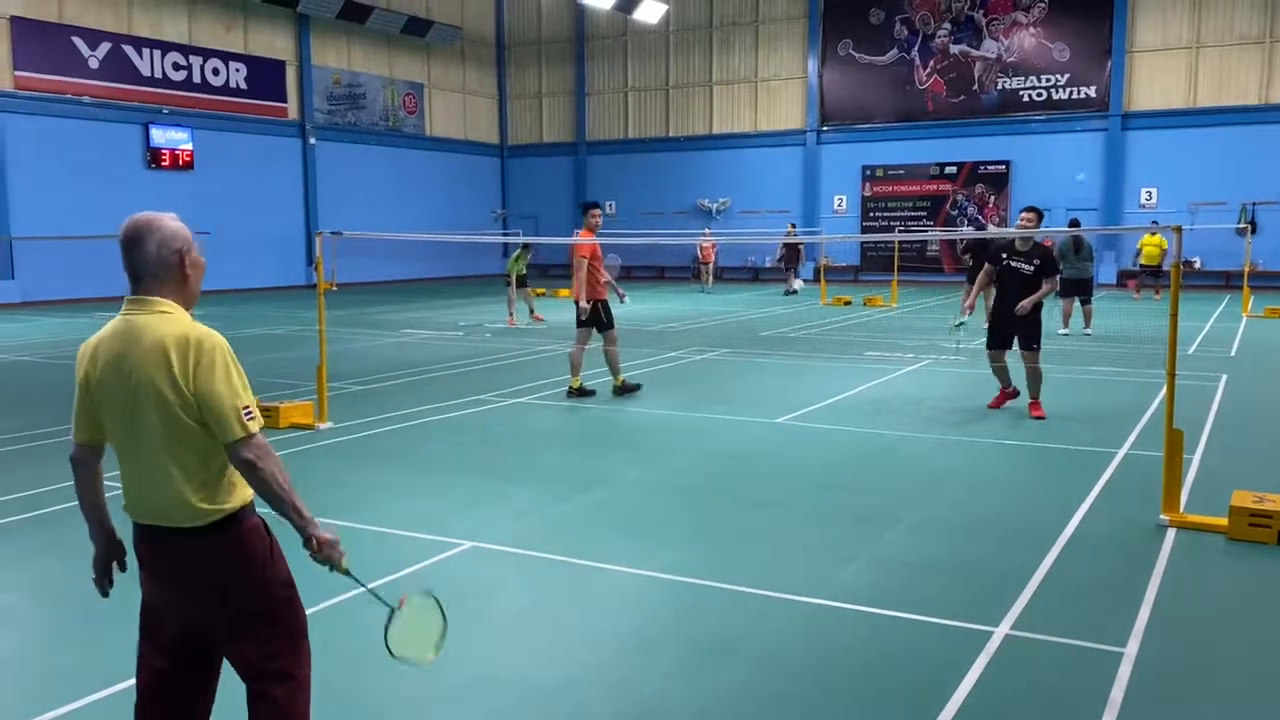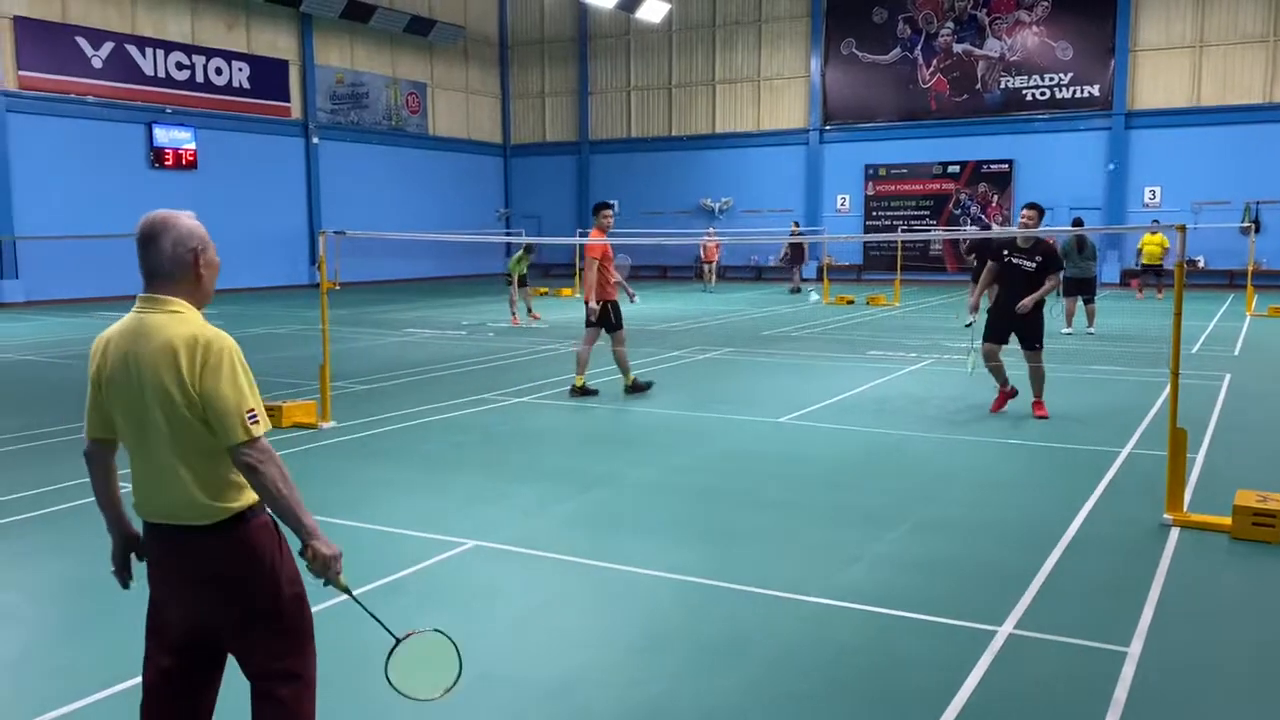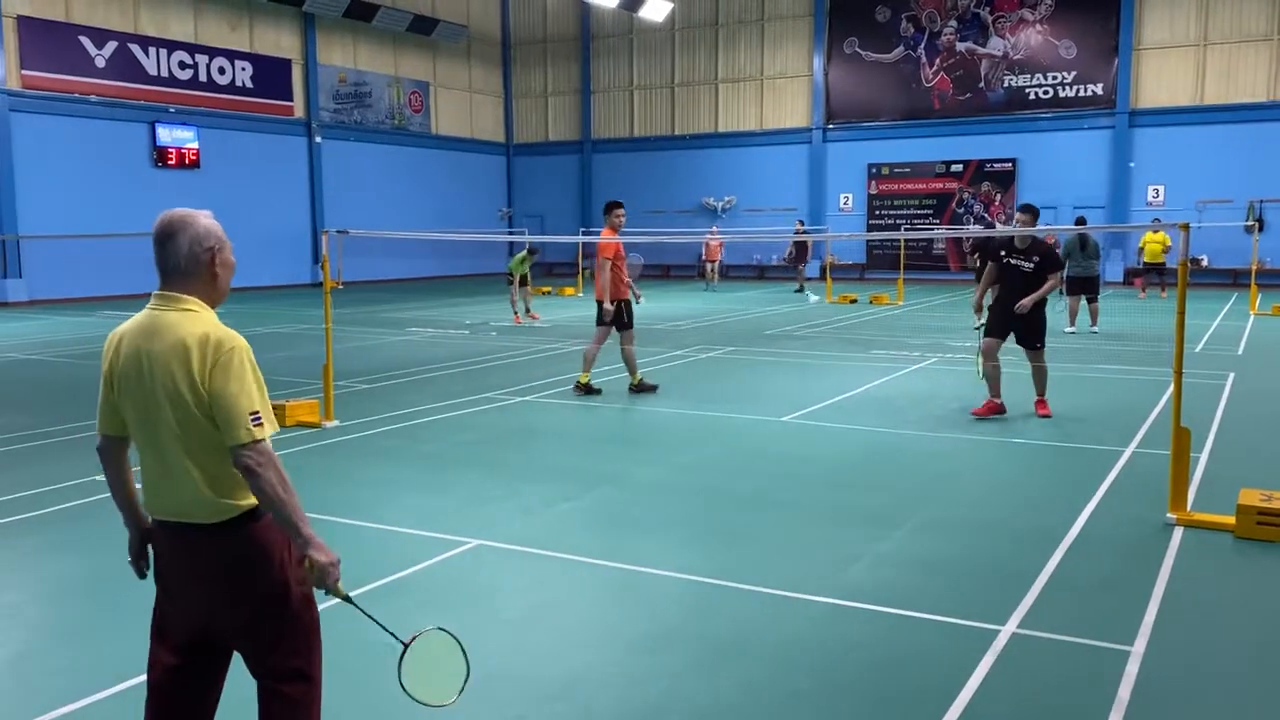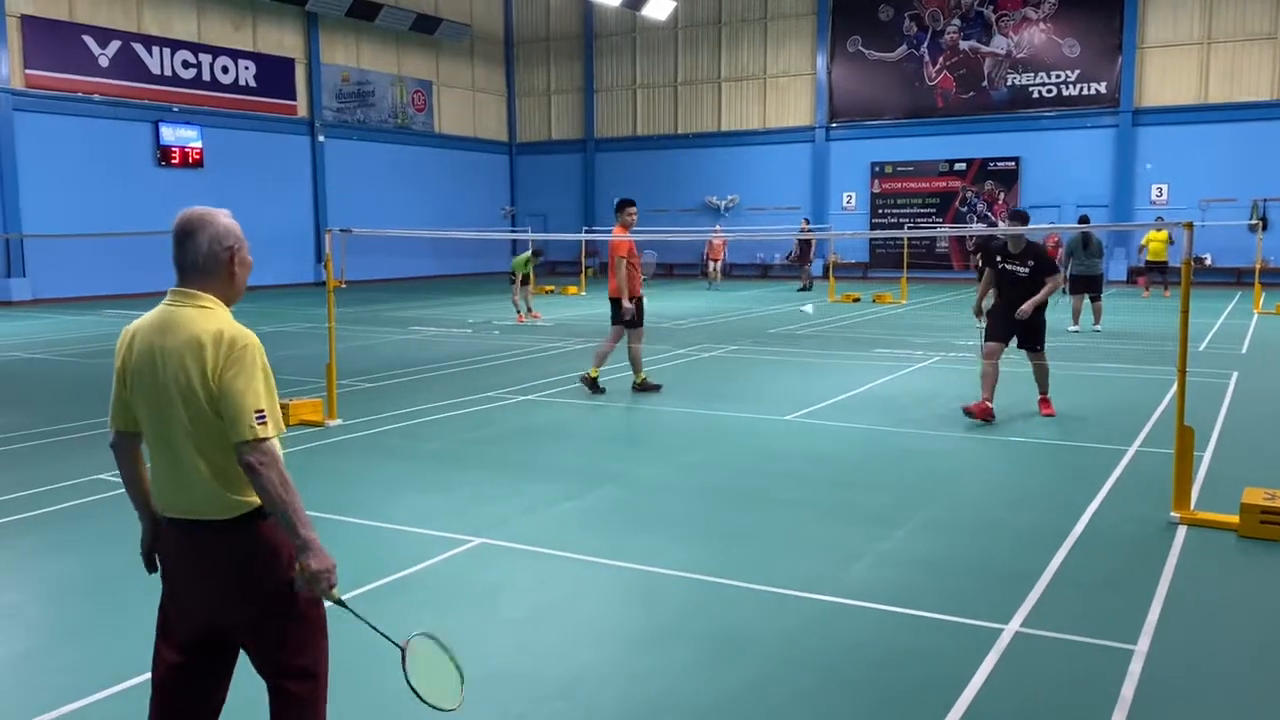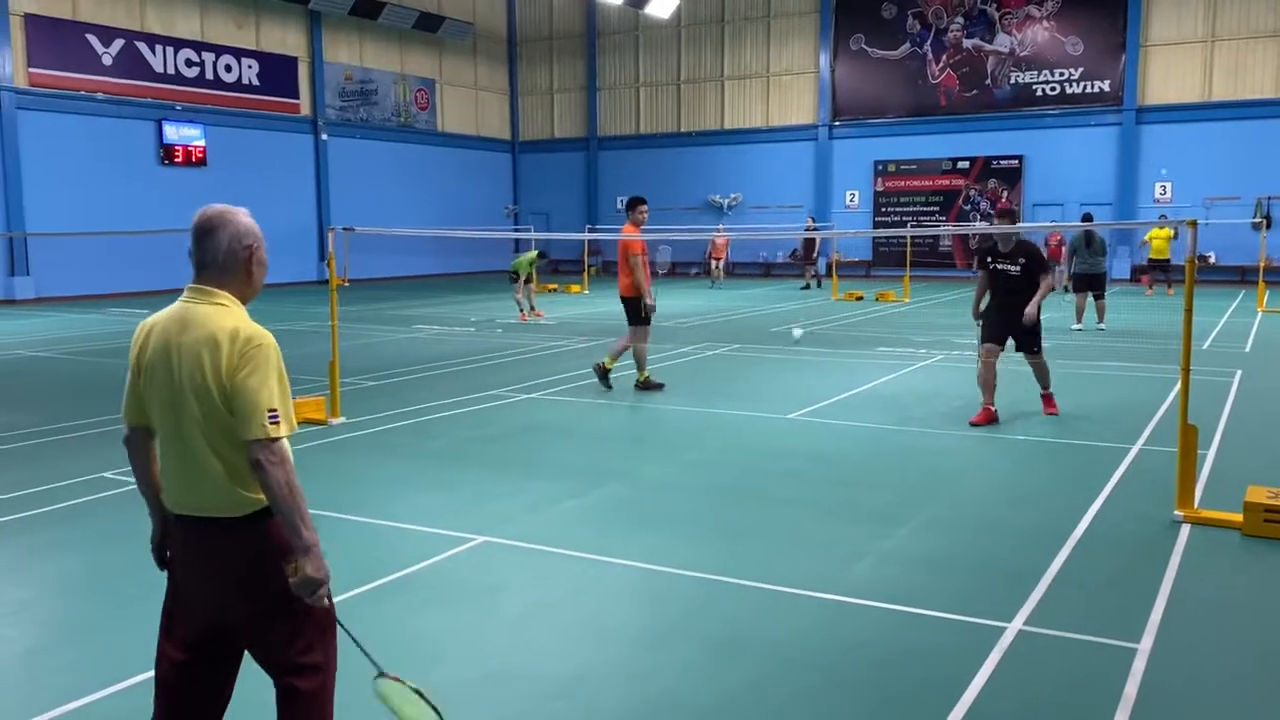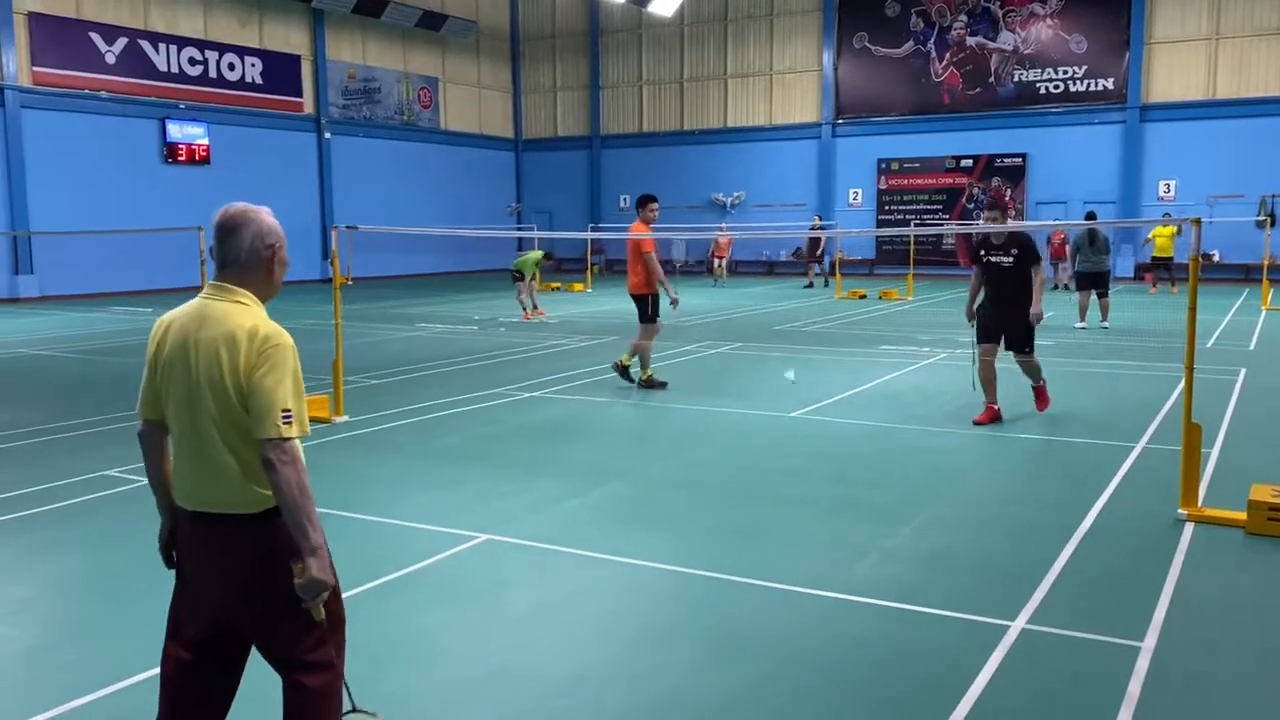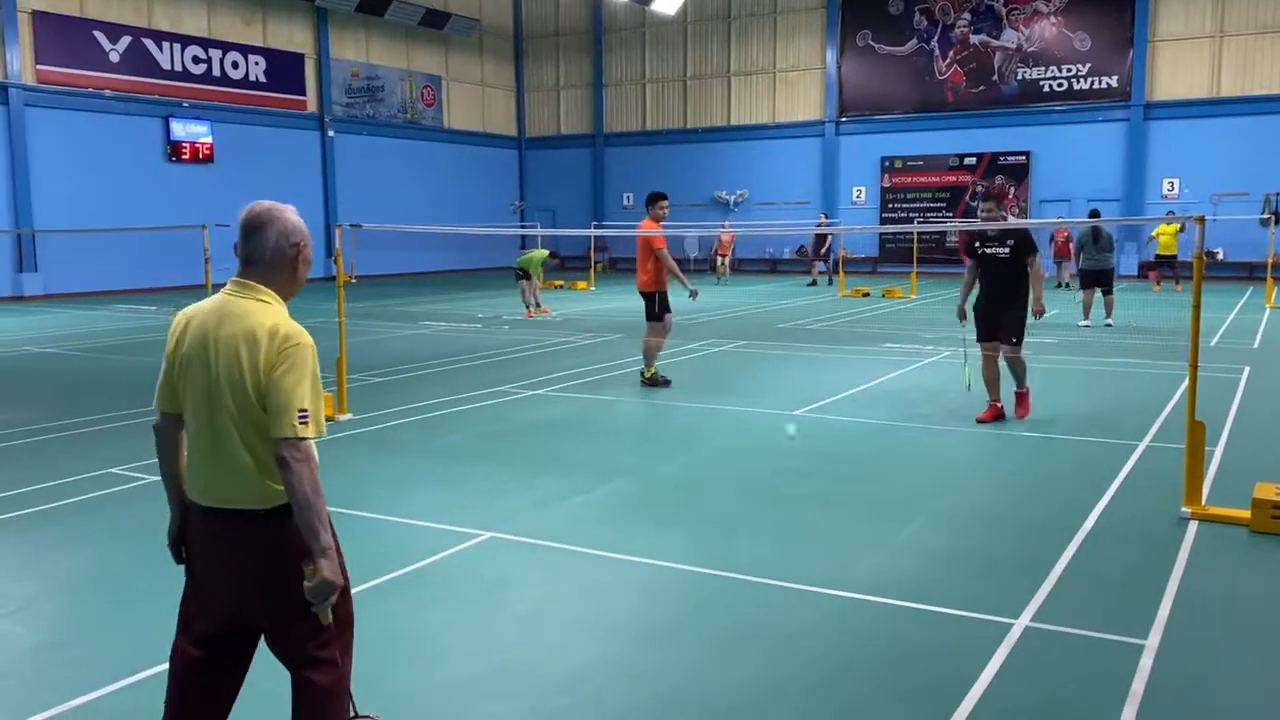
dt=0.1s
person 1, frame 1
left shoulder: (95, 350)
right shoulder: (198, 343)
left elbow: (82, 457)
right elbow: (248, 452)
left wrist: (103, 538)
right wrist: (309, 527)
left hip: (154, 540)
right hip: (222, 540)
left knee: (169, 673)
right knee: (278, 664)
person 1, frame 2
left shoulder: (107, 346)
right shoulder: (207, 343)
left elbow: (96, 452)
right elbow: (251, 456)
left wrist: (120, 531)
right wrist: (311, 535)
left hip: (163, 539)
right hip: (232, 538)
left knee: (175, 671)
right knee: (284, 664)
person 1, frame 3
left shoulder: (121, 341)
right shoulder: (218, 342)
left elbow: (110, 446)
right elbow: (253, 458)
left wrist: (136, 524)
right wrist: (308, 542)
left hip: (172, 536)
right hip: (238, 537)
left knee: (180, 667)
right knee: (290, 663)
person 1, frame 4
left shoulder: (135, 336)
right shoulder: (231, 340)
left elbow: (124, 441)
right elbow: (256, 457)
left wrist: (150, 519)
right wrist: (307, 544)
left hip: (179, 534)
right hip: (246, 534)
left knee: (185, 664)
right knee: (296, 660)
person 1, frame 5
left shoulder: (150, 331)
right shoulder: (248, 339)
left elbow: (136, 437)
right elbow: (266, 456)
left wrist: (160, 517)
right wrist: (307, 549)
left hip: (188, 531)
right hip: (254, 532)
left knee: (188, 660)
right knee: (304, 654)
person 1, frame 6
left shoulder: (168, 327)
right shoulder: (265, 337)
left elbow: (150, 432)
right elbow: (277, 455)
left wrist: (169, 514)
right wrist: (314, 551)
left hip: (197, 527)
right hip: (264, 530)
left knee: (195, 658)
right knee: (313, 651)
person 1, frame 7
left shoulder: (188, 321)
right shoulder: (286, 337)
left elbow: (165, 427)
right elbow: (292, 454)
left wrist: (179, 509)
right wrist: (321, 551)
left hip: (209, 523)
right hip: (276, 526)
left knee: (203, 653)
right knee: (320, 649)
person 2, frame 1
left shoulder: (1044, 254)
right shoulder: (1001, 248)
left elbow: (1051, 284)
right elbow: (986, 274)
left wrist: (1031, 300)
right wrist: (972, 298)
left hip: (1028, 313)
right hip: (1001, 311)
left knee: (1031, 359)
right knee: (995, 355)
left ankle: (1034, 402)
right ankle: (1008, 389)
person 2, frame 2
left shoulder: (1046, 250)
right shoulder: (1003, 245)
left elbow: (1054, 281)
right elbow: (990, 271)
left wrist: (1033, 298)
right wrist: (976, 297)
left hip: (1030, 311)
right hip: (1001, 308)
left knee: (1034, 358)
right knee: (989, 352)
left ankle: (1038, 401)
right ankle: (1005, 388)
person 2, frame 3
left shoulder: (1043, 250)
right shoulder: (1000, 245)
left elbow: (1055, 280)
right elbow: (990, 271)
left wrist: (1031, 299)
right wrist: (979, 297)
left hip: (1030, 310)
right hip: (1001, 306)
left knee: (1035, 357)
right knee: (988, 349)
left ankle: (1041, 400)
right ankle: (995, 401)
person 2, frame 4
left shoulder: (1038, 253)
right shoulder: (996, 250)
left elbow: (1054, 283)
right elbow: (989, 277)
left wrist: (1032, 303)
right wrist: (978, 302)
left hip: (1029, 313)
right hip: (1002, 309)
left knee: (1037, 358)
right knee: (989, 353)
left ankle: (1044, 398)
right ankle: (986, 405)
person 2, frame 5
left shoulder: (1029, 251)
right shoulder: (987, 251)
left elbow: (1046, 282)
left wrist: (1033, 305)
right wrist: (976, 306)
left hip: (1024, 314)
right hip: (996, 310)
left knee: (1035, 358)
right knee: (986, 355)
left ankle: (1046, 395)
right ankle: (988, 409)
person 2, frame 6
left shoulder: (1022, 241)
right shoulder: (980, 245)
left elbow: (1038, 273)
left wrist: (1037, 304)
right wrist: (970, 305)
left hip: (1019, 310)
right hip: (990, 307)
left knee: (1024, 359)
right knee: (985, 355)
left ankle: (1039, 385)
right ankle: (992, 407)
person 2, frame 7
left shoulder: (1018, 234)
right shoulder: (974, 238)
left elbow: (1034, 265)
right elbow: (971, 271)
left wrist: (1037, 298)
right wrist: (962, 301)
left hip: (1013, 304)
right hip: (985, 304)
left knee: (1010, 354)
right knee: (987, 355)
left ankle: (1021, 390)
right ankle: (994, 404)
person 3, frame 1
left shoulder: (590, 239)
right shoulder: (585, 239)
right elbow: (580, 270)
left wrist: (616, 288)
right wrist: (583, 299)
left hip: (590, 298)
right hip: (594, 298)
left knee: (581, 341)
right knee: (611, 339)
left ankle: (575, 385)
right ankle: (619, 383)
person 3, frame 2
left shoulder: (601, 239)
right shoulder: (596, 240)
right elbow: (591, 271)
left wrist: (626, 288)
right wrist: (592, 300)
left hip: (600, 298)
right hip: (604, 299)
left knee: (589, 341)
right knee: (619, 340)
left ankle: (578, 384)
right ankle: (630, 382)
person 3, frame 3
left shoulder: (610, 237)
right shoulder: (609, 239)
right elbow: (605, 272)
left wrist: (633, 289)
right wrist: (608, 301)
left hip: (606, 297)
right hip: (615, 298)
left knee: (599, 339)
right knee: (627, 339)
left ankle: (583, 381)
right ankle: (636, 382)
person 3, frame 4
left shoulder: (621, 235)
right shoulder: (623, 238)
right elbow: (621, 270)
left wrist: (637, 288)
right wrist: (626, 299)
left hip: (620, 294)
right hip: (628, 295)
left knee: (615, 337)
right knee: (636, 337)
left ankle: (591, 375)
right ankle: (640, 380)
person 3, frame 5
left shoulder: (629, 233)
right shoulder: (634, 236)
right elbow: (637, 269)
right wrist: (648, 296)
left hip: (630, 291)
right hip: (636, 292)
left knee: (634, 334)
right knee: (642, 335)
left ankle: (605, 365)
right ankle: (642, 378)
person 3, frame 6
left shoulder: (637, 229)
right shoulder: (643, 233)
right elbow: (653, 265)
right wrist: (669, 290)
left hip: (640, 288)
right hip: (645, 289)
left knee: (650, 330)
right knee: (648, 332)
left ankle: (624, 362)
right ankle: (646, 377)
person 3, frame 7
left shoulder: (646, 227)
right shoulder: (653, 230)
right elbow: (667, 261)
right wrist: (687, 284)
left hip: (654, 285)
right hip: (653, 287)
left knee: (666, 325)
right knee: (654, 331)
left ankle: (649, 368)
right ankle: (648, 375)
